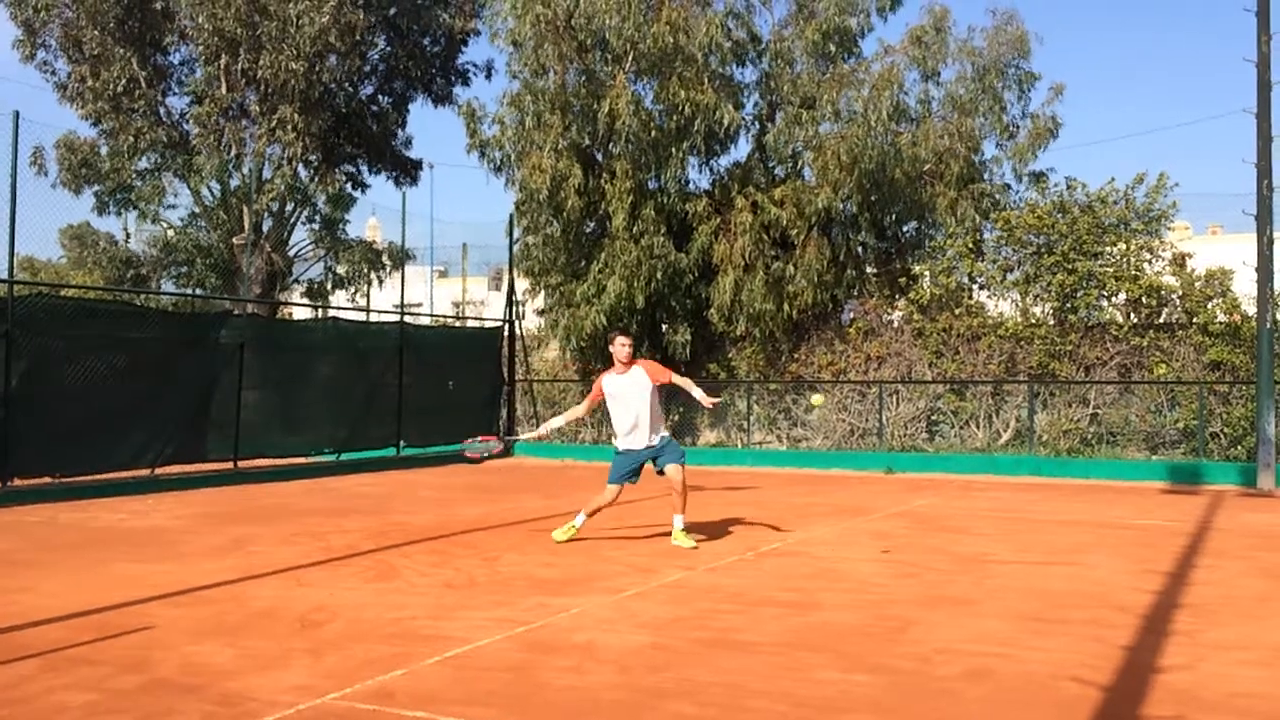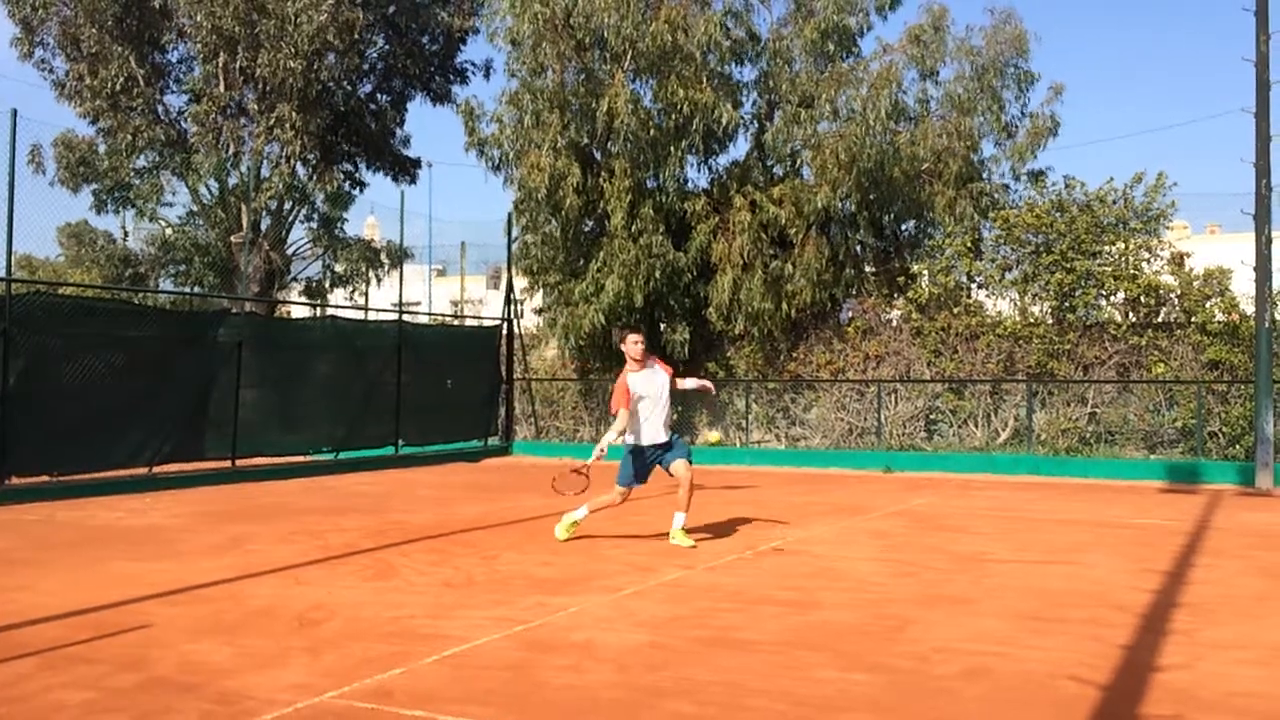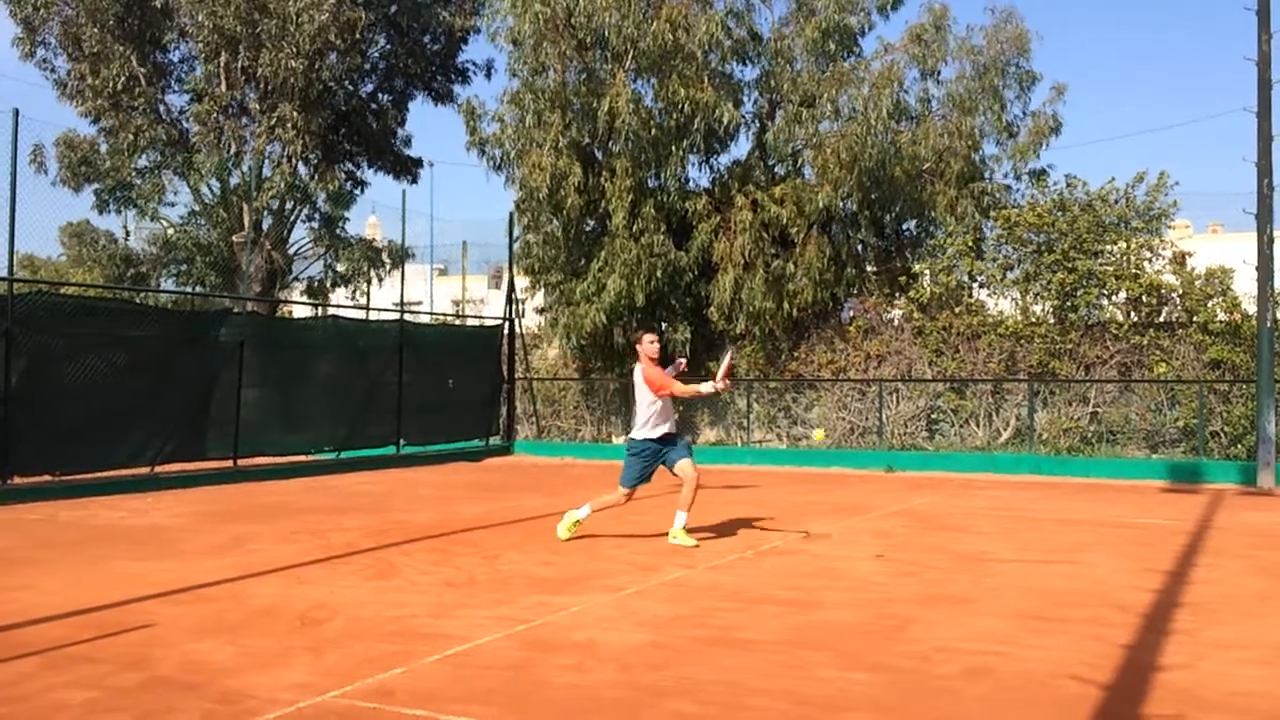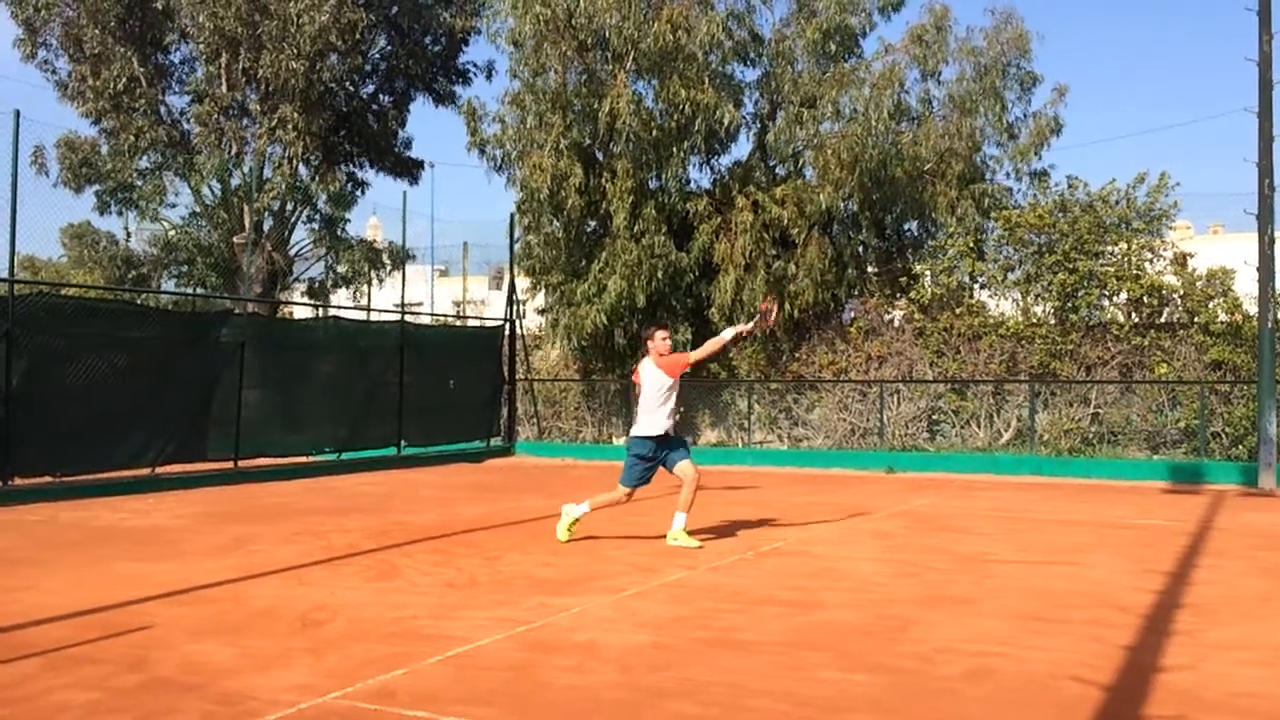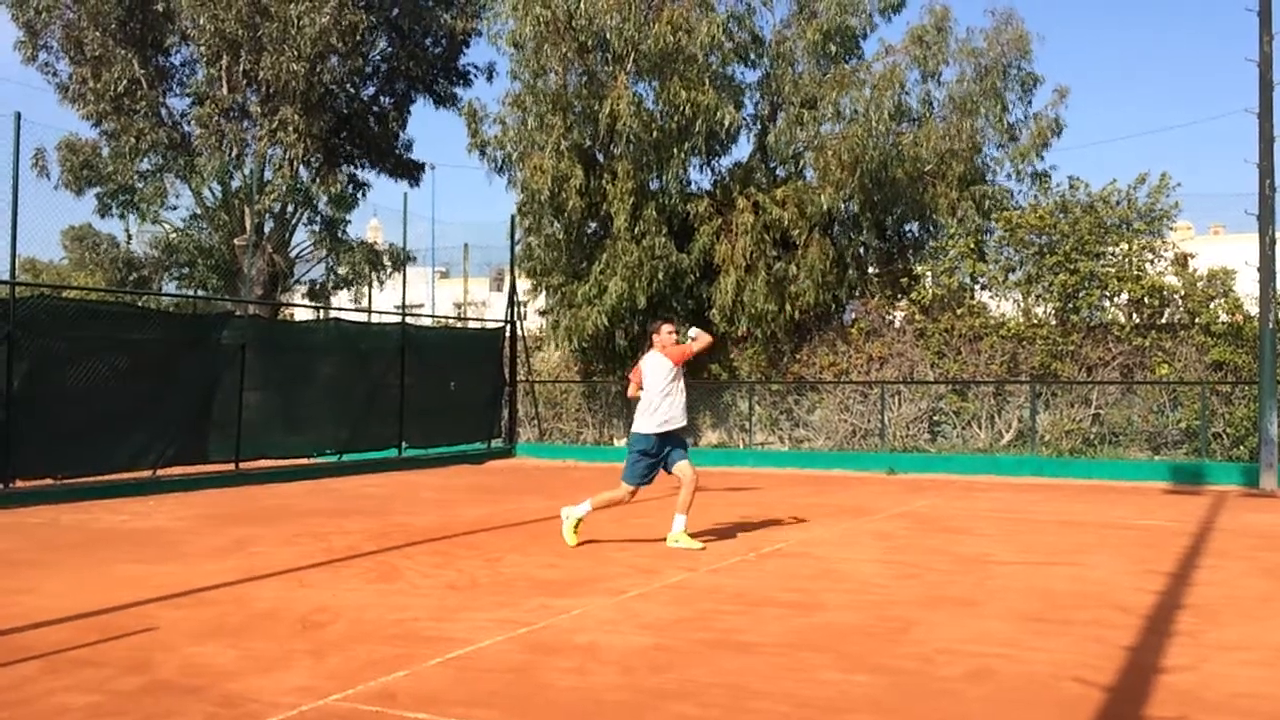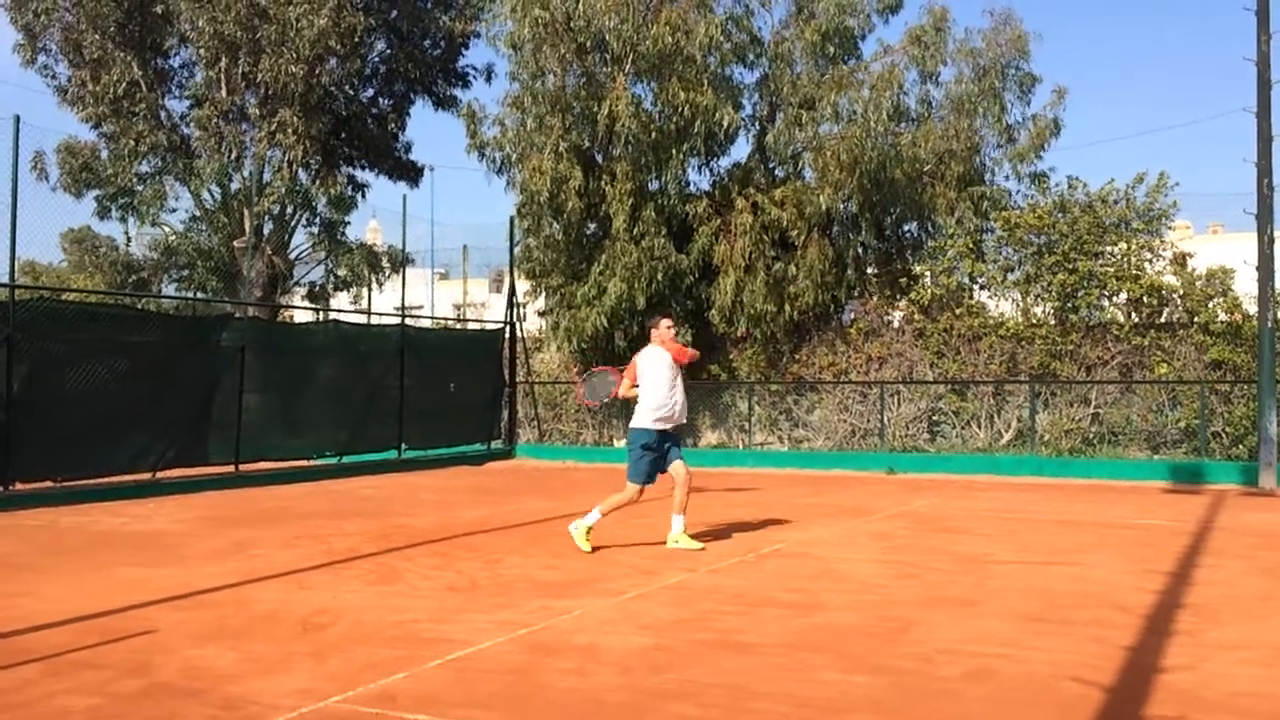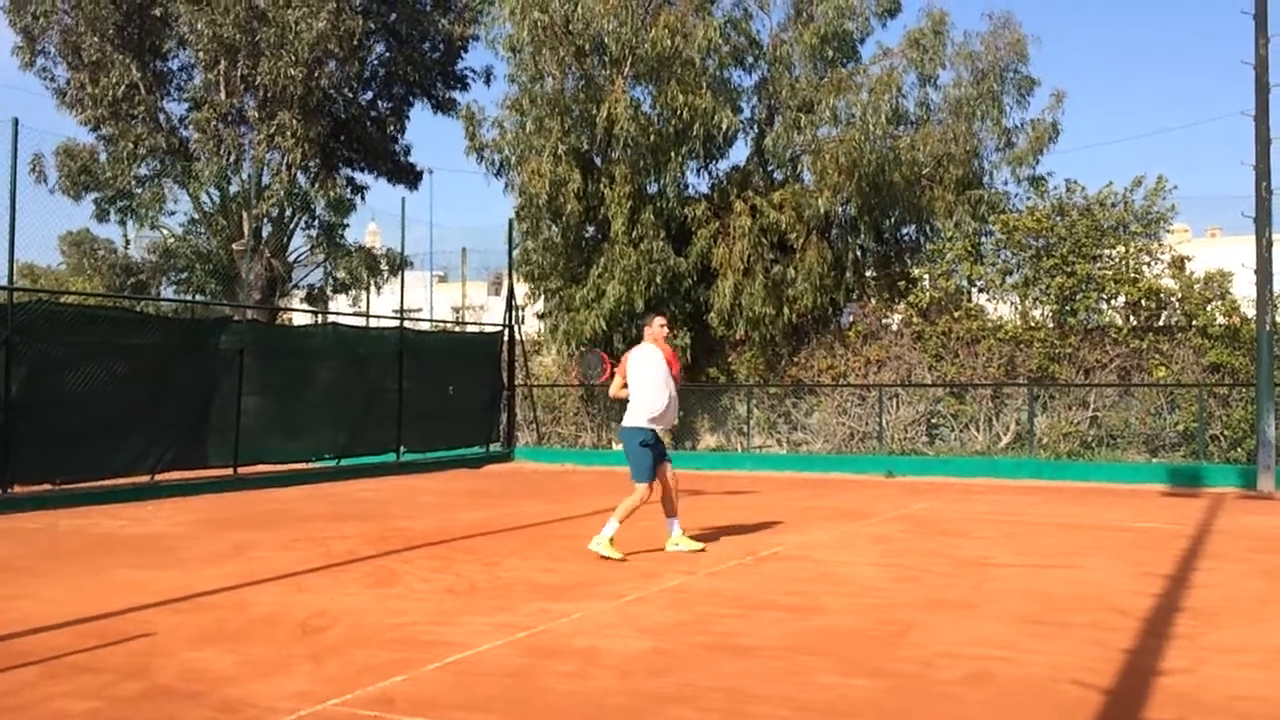
dt=0.1s
person 1, frame 1
left shoulder: (646, 367)
right shoulder: (604, 381)
left elbow: (679, 379)
right elbow: (584, 408)
left wrist: (701, 395)
right wrist: (553, 423)
left hip: (659, 439)
right hip: (628, 446)
left knee: (678, 479)
right knee: (609, 496)
left ankle: (678, 531)
right ankle: (575, 524)
person 1, frame 2
left shoulder: (655, 363)
right shoulder: (624, 382)
left elbow: (673, 381)
right elbow: (623, 420)
left wrist: (698, 382)
right wrist: (606, 439)
left hip: (665, 438)
right hip: (640, 444)
left knee: (685, 475)
right knee: (619, 495)
left ankle: (677, 531)
right ankle: (572, 519)
person 1, frame 3
left shoulder: (652, 365)
right shoulder: (648, 373)
right elbow: (683, 391)
left wrist: (674, 368)
right wrist: (710, 386)
left hip: (667, 437)
right hip: (644, 443)
left knee: (691, 475)
right knee: (623, 495)
left ankle: (677, 530)
right ankle: (575, 516)
person 1, frame 4
left shoulder: (647, 364)
right shoulder: (664, 364)
left elbow: (638, 385)
right elbow: (702, 352)
right wrist: (733, 331)
left hip: (665, 438)
right hip: (644, 441)
left knee: (691, 477)
right knee: (623, 495)
left ankle: (677, 532)
right ankle: (573, 512)
person 1, frame 5
left shoulder: (645, 360)
right shoulder: (670, 355)
left elbow: (631, 393)
right elbow: (706, 341)
right wrist: (696, 332)
left hip: (667, 435)
right hip: (646, 437)
left knee: (690, 477)
right knee: (626, 493)
left ankle: (677, 534)
right ankle: (574, 515)
person 1, frame 6
left shoulder: (640, 357)
right shoulder: (670, 350)
left elbow: (623, 392)
right elbow: (695, 355)
right hip: (643, 434)
left knee: (684, 477)
right knee: (633, 492)
left ankle: (677, 535)
right ankle: (584, 525)
person 1, frame 7
left shoulder: (630, 355)
right shoulder: (664, 353)
left elbow: (614, 391)
right elbow: (673, 380)
left hip: (648, 432)
right hip: (638, 431)
left knee: (668, 480)
right knee: (643, 492)
left ankle: (676, 537)
right ankle: (602, 539)
